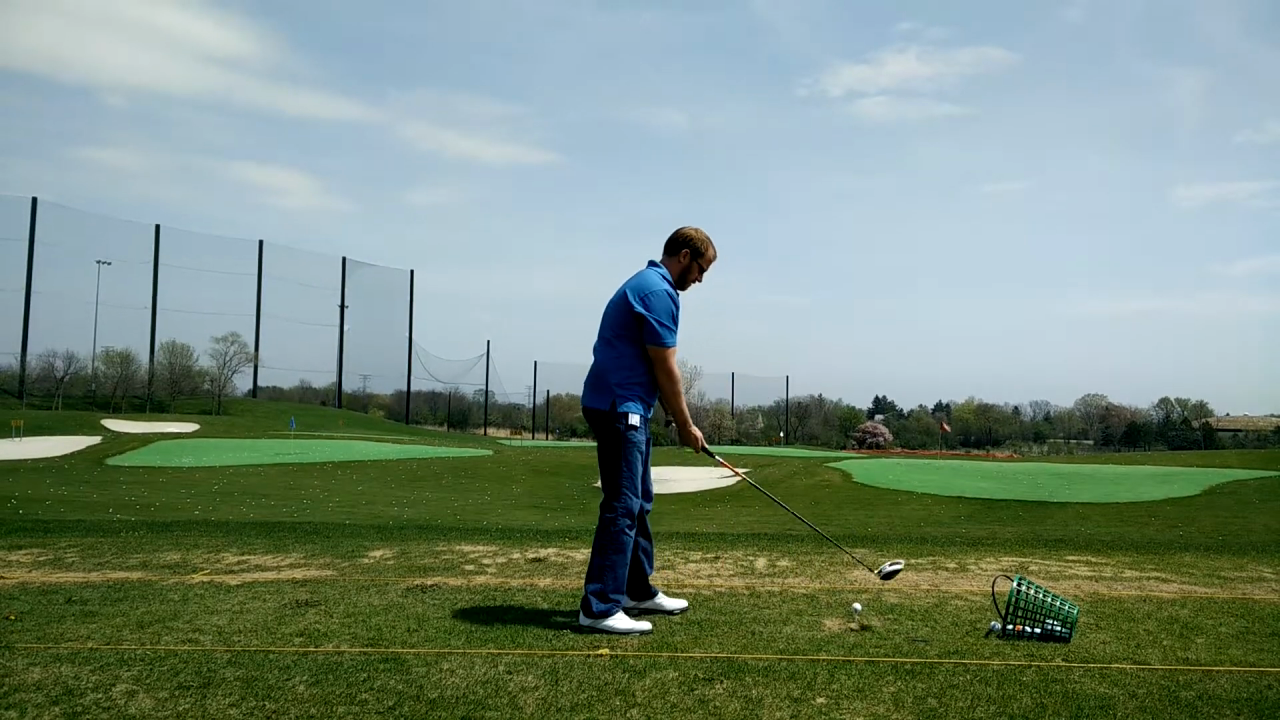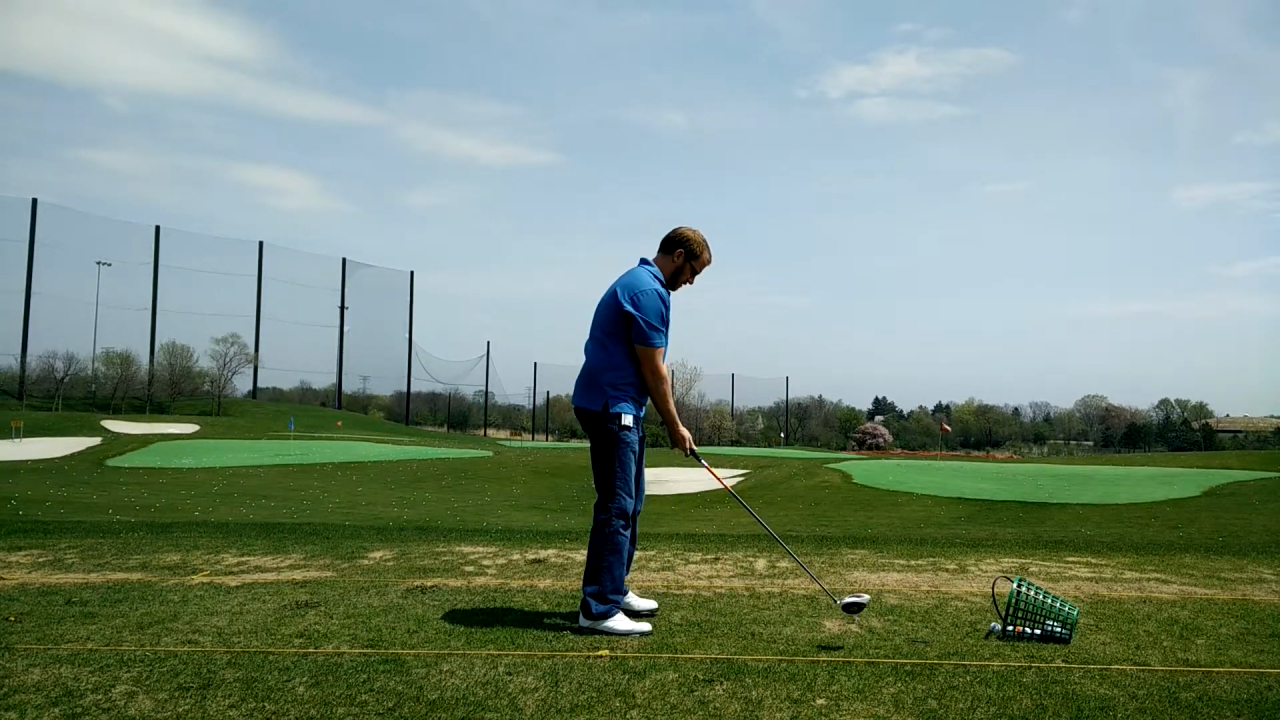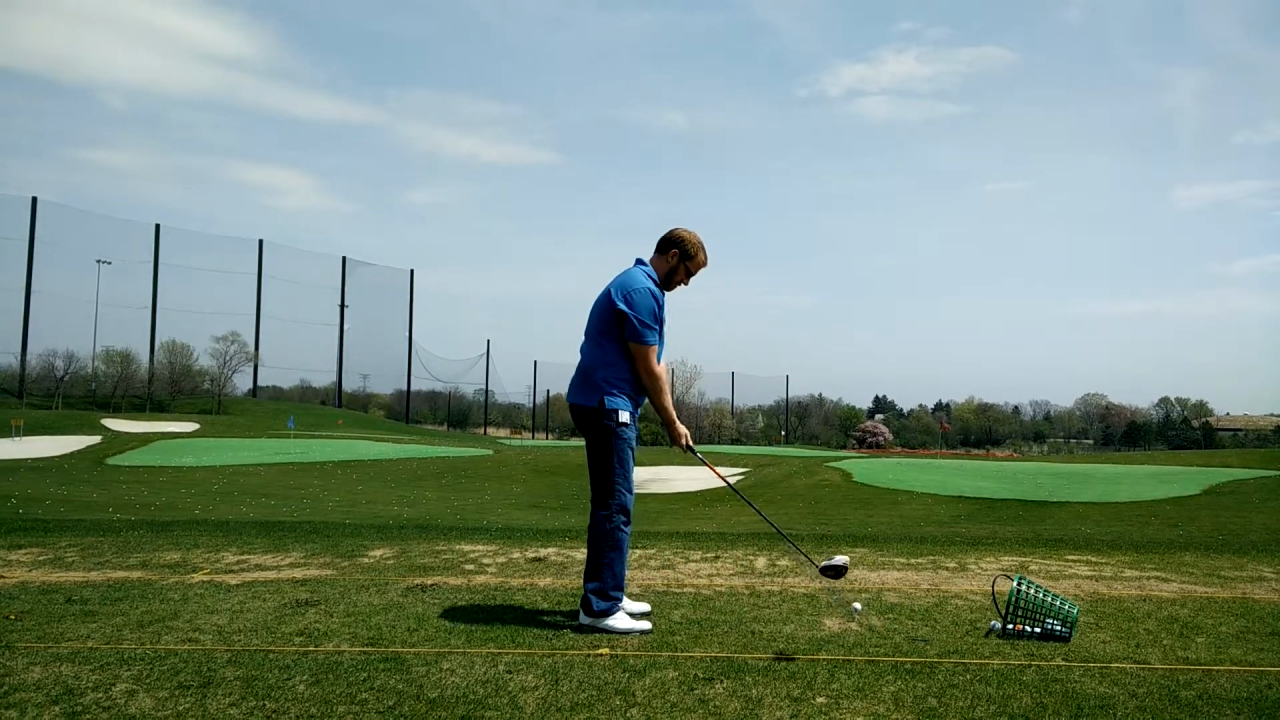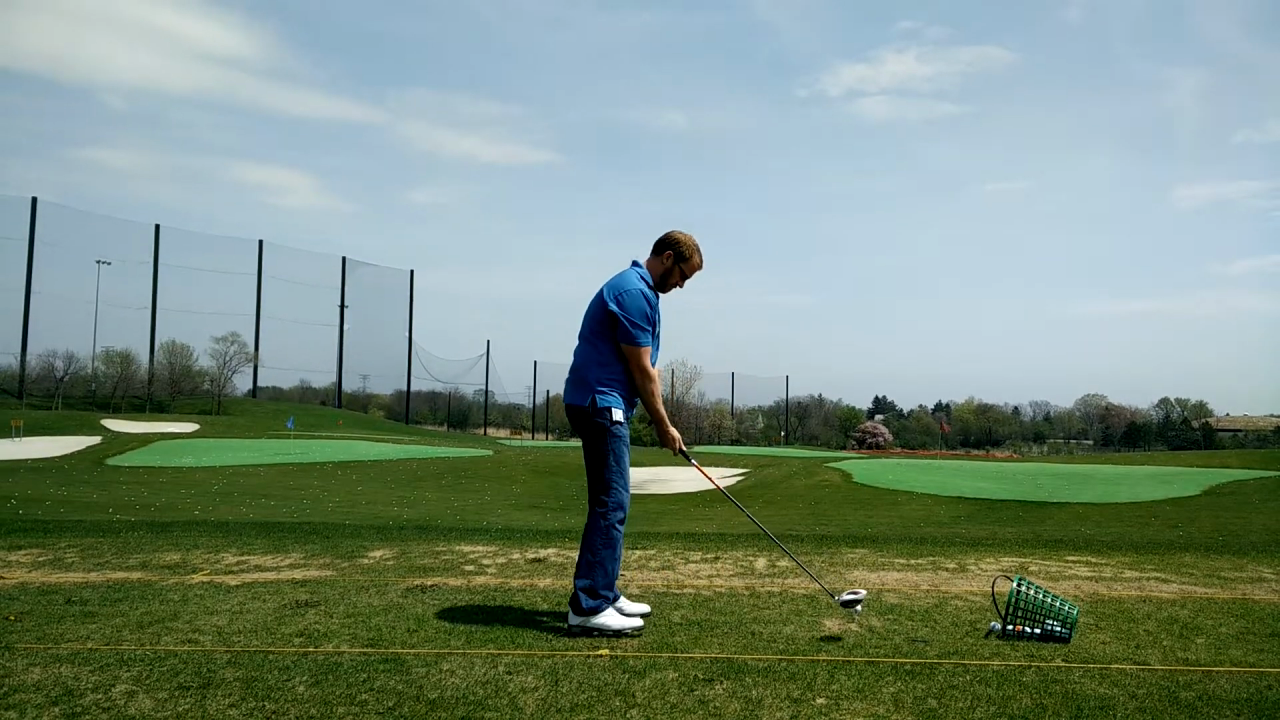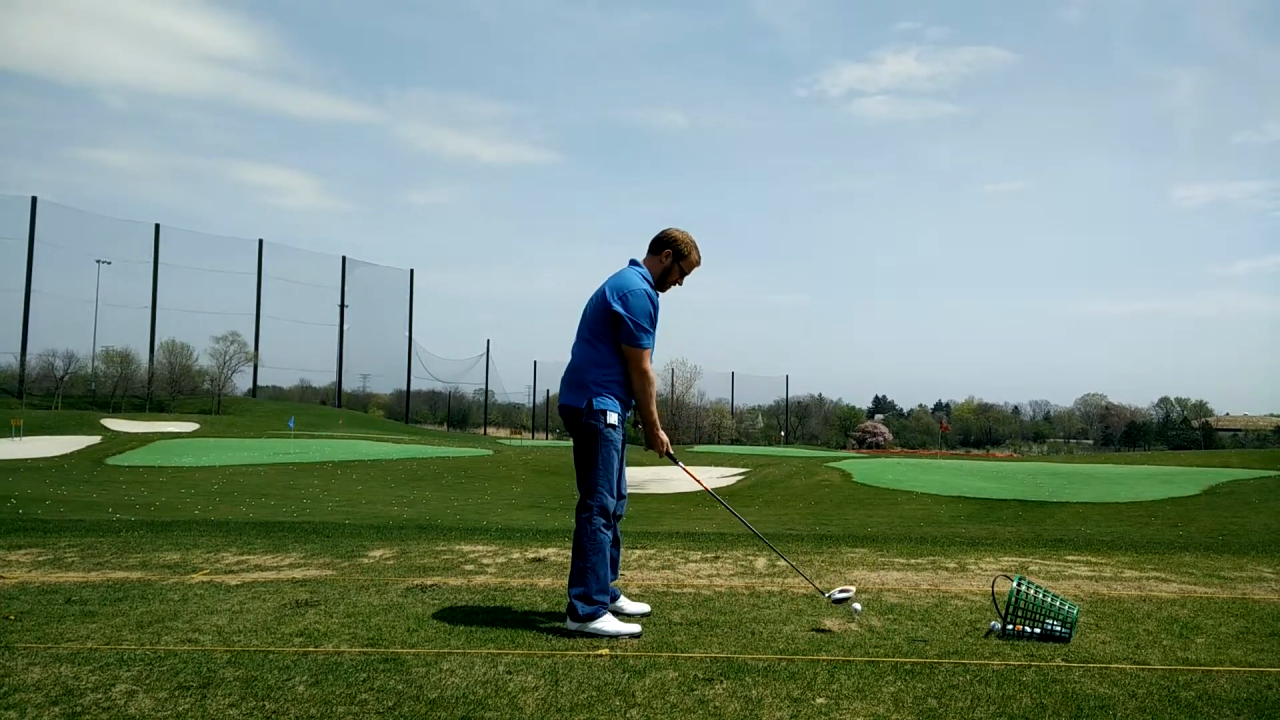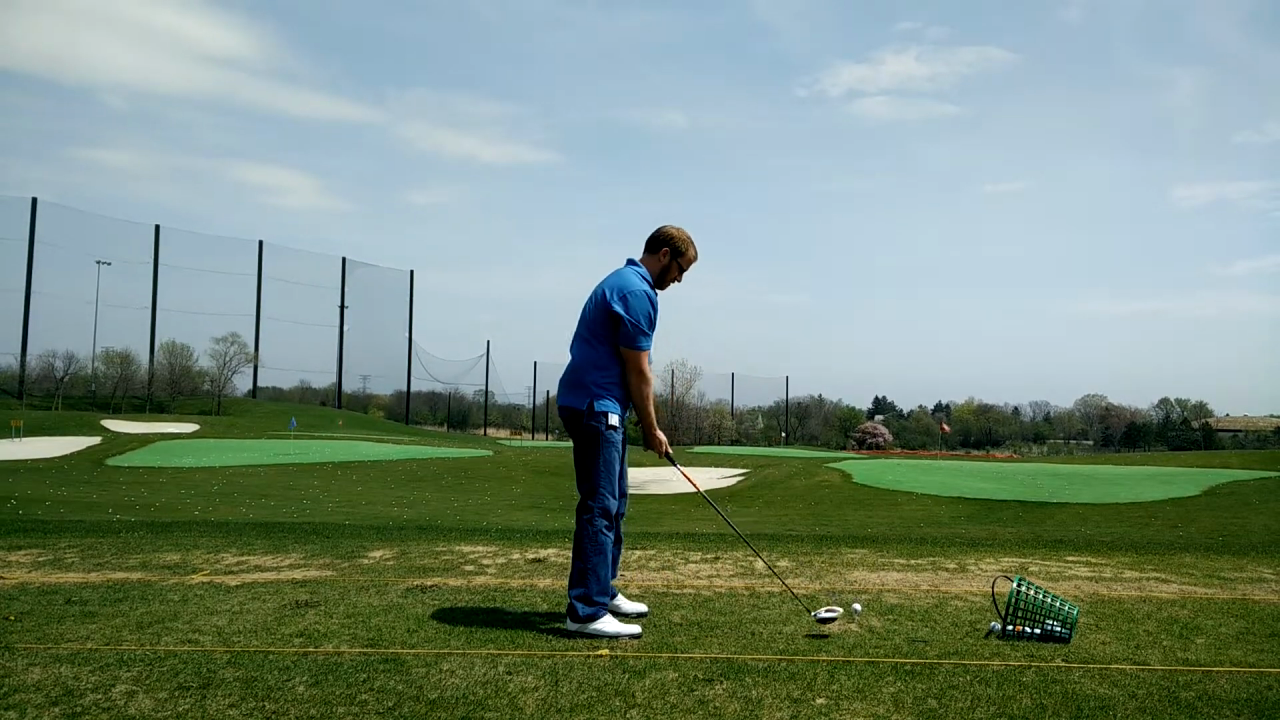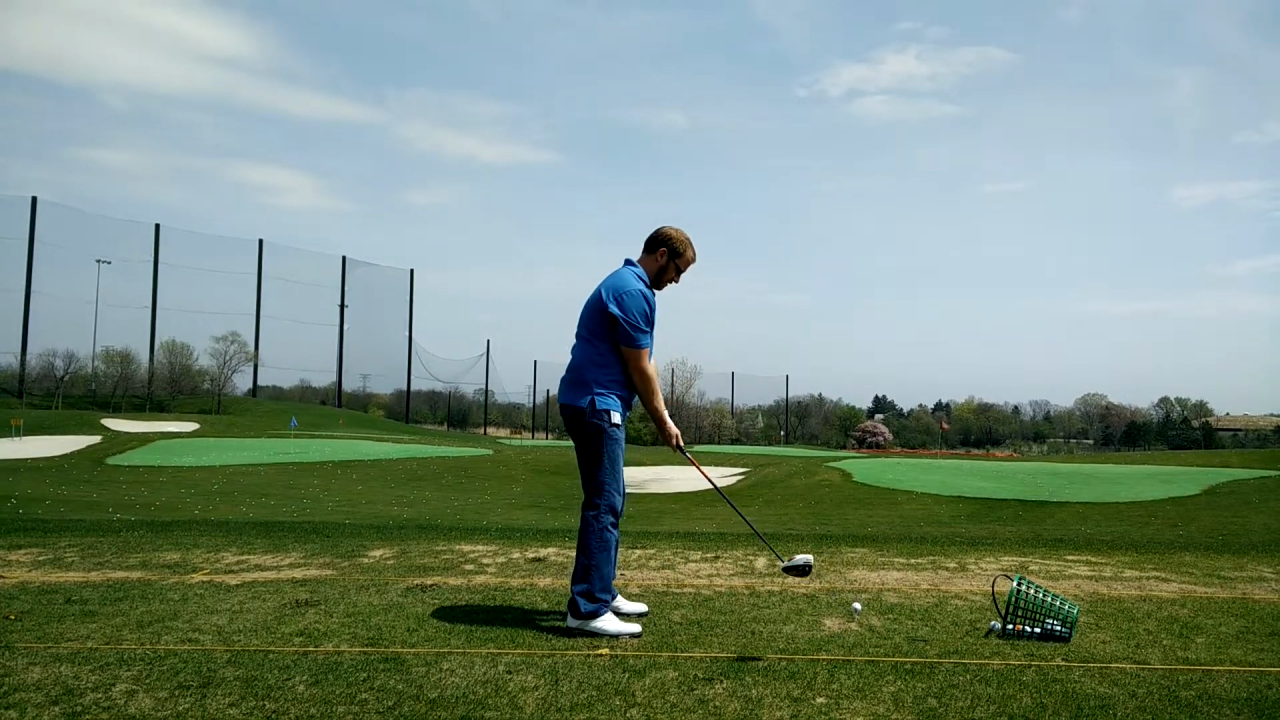
dt=0.2s
person 1, frame 1
left shoulder: (647, 283)
right shoulder: (658, 291)
right elbow: (665, 371)
left wrist: (679, 422)
right wrist: (687, 426)
left hip: (621, 406)
right hip: (619, 408)
left knee: (637, 502)
right knee: (622, 505)
left ankle: (638, 590)
right ankle: (599, 607)
person 1, frame 2
left shoulder: (639, 282)
right shoulder: (649, 290)
left elbow: (648, 367)
right elbow: (653, 371)
left wrist: (672, 422)
right wrist: (675, 426)
left hip: (612, 406)
right hip: (611, 408)
left knee: (628, 502)
right knee: (617, 506)
left ankle: (612, 591)
right ankle: (598, 609)
person 1, frame 3
left shoulder: (640, 285)
right shoulder: (642, 289)
left elbow: (654, 365)
right elbow: (647, 369)
left wrist: (671, 419)
right wrist: (672, 422)
left hip: (609, 404)
right hip: (606, 404)
left knee: (614, 503)
right knee: (615, 504)
left ankle: (607, 594)
right ankle: (599, 605)
person 1, frame 4
left shoulder: (634, 287)
right shoulder: (635, 291)
left elbow: (645, 366)
right elbow: (640, 369)
left wrist: (661, 421)
right wrist: (664, 425)
left hip: (604, 404)
right hip: (600, 404)
left knee: (614, 501)
right knee: (610, 502)
left ankle: (604, 592)
right ankle: (588, 605)
person 1, frame 5
left shoulder: (628, 283)
right shoulder: (638, 291)
left elbow: (630, 366)
right elbow: (640, 371)
left wrist: (646, 423)
right wrist: (654, 428)
left hip: (596, 404)
right hip: (595, 406)
left knee: (611, 502)
right knee: (598, 505)
left ankle: (604, 592)
right ankle: (585, 610)
person 1, frame 6
left shoulder: (624, 281)
right shoulder: (637, 291)
right elbow: (637, 372)
left wrist: (645, 421)
right wrist: (651, 428)
left hip: (595, 405)
right hip: (595, 407)
left knee: (613, 502)
right knee: (599, 506)
left ankle: (602, 592)
right ankle: (586, 611)
person 1, frame 7
left shoulder: (627, 283)
right shoulder: (634, 291)
left elbow: (642, 365)
right elbow: (640, 370)
left wrist: (663, 417)
right wrist: (663, 422)
left hip: (599, 405)
right hip: (596, 406)
left knee: (610, 501)
right knee: (603, 504)
left ankle: (601, 592)
right ankle: (587, 607)
